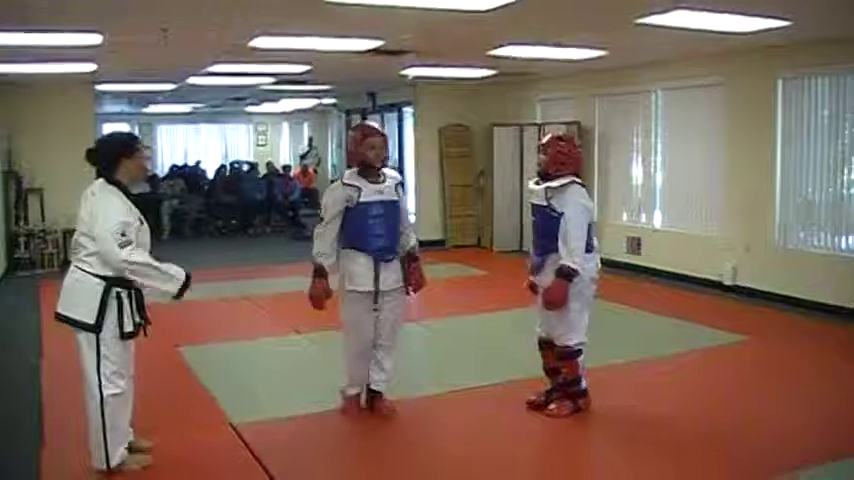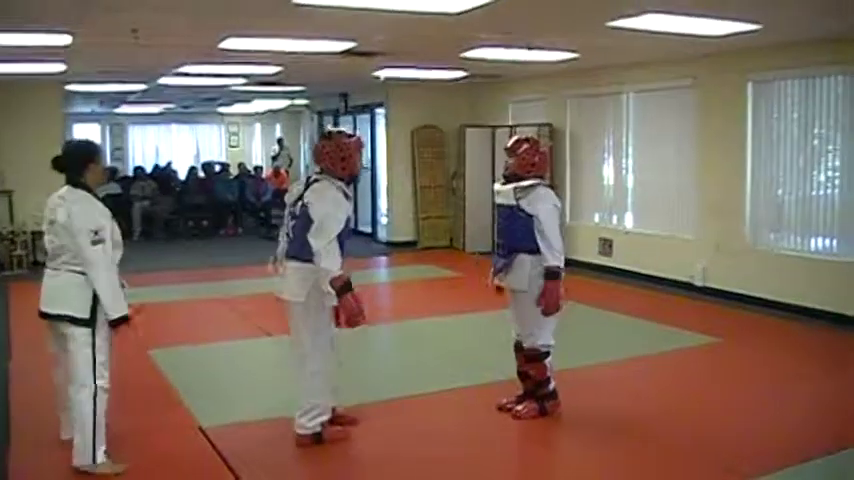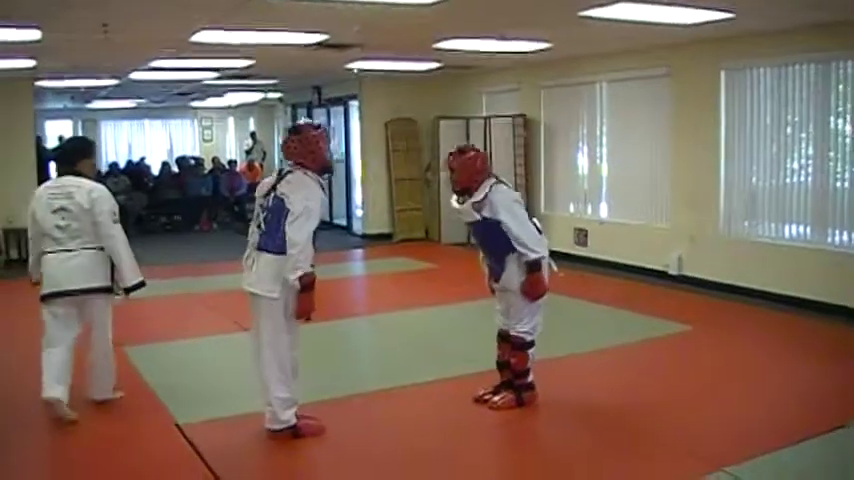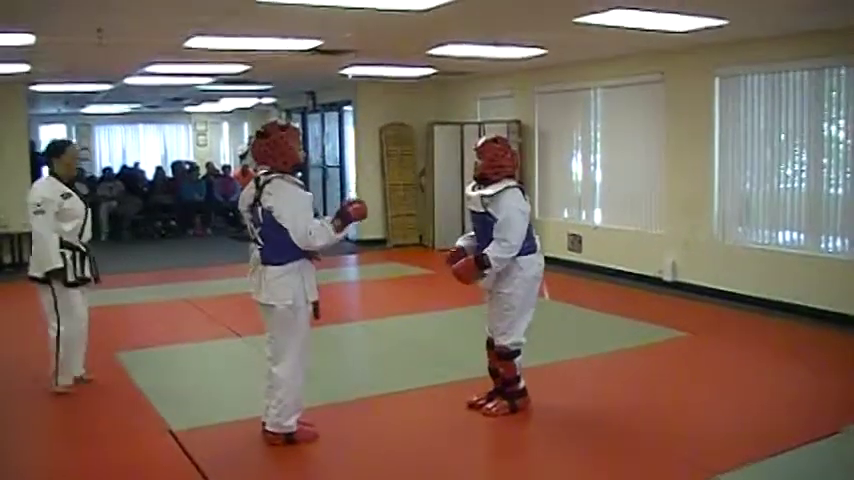
dt=0.7s
person 1, frame 1
left shoulder: (394, 182)
right shoulder: (343, 189)
left elbow: (404, 227)
right elbow: (325, 234)
left wrist: (413, 262)
right wrist: (319, 277)
left hip: (391, 270)
right hip: (359, 271)
left knee: (387, 336)
right knee: (358, 337)
left ankle: (377, 390)
right ankle: (353, 390)
person 1, frame 2
left shoulder: (308, 186)
right shoulder: (334, 196)
left elbow: (291, 234)
right elbow: (325, 250)
left wrist: (283, 267)
right wrist: (346, 293)
left hip: (298, 276)
right hip: (311, 282)
left knee: (321, 350)
right knee: (314, 353)
left ankle: (324, 410)
right ankle: (310, 427)
person 1, frame 3
left shoulder: (277, 180)
right shoulder: (309, 188)
left elbow: (261, 229)
right elbow: (298, 243)
left wrist: (276, 274)
right wrist: (306, 288)
left hip: (261, 269)
right hip: (277, 275)
left knee: (274, 345)
right knee: (280, 348)
left ankle: (282, 412)
right ankle: (283, 421)
person 1, frame 4
left shoulder: (256, 186)
right shoulder: (288, 191)
right elbow: (309, 237)
right wrist: (344, 217)
left hip: (268, 276)
right hip: (288, 279)
left knee: (279, 351)
right knee: (292, 354)
left ankle: (276, 418)
right ankle: (280, 425)
person 2, frame 1
left shoulder: (103, 193)
right shoulder: (109, 205)
right elbow: (127, 258)
right wrist: (176, 278)
left hip: (101, 295)
right hip: (100, 301)
left knee: (120, 372)
right knee: (107, 378)
left ankle: (121, 436)
right ankle: (111, 456)
person 2, frame 2
left shoulder: (57, 200)
right shoulder: (87, 206)
right elbow: (99, 262)
right wrist: (117, 308)
left hip: (55, 292)
right hip: (81, 296)
left knee: (71, 367)
right knee: (91, 375)
left ankle: (73, 428)
right ankle: (88, 456)
person 2, frame 3
left shoulder: (41, 193)
right shoulder: (96, 192)
left elbow: (35, 239)
right elbow: (113, 238)
left wrist: (37, 271)
right wrist: (129, 278)
left hip: (55, 273)
right hip: (91, 271)
left knee: (57, 339)
right knee: (101, 335)
left ankle: (56, 394)
right ankle: (101, 391)
person 2, frame 4
left shoulder: (70, 189)
right shoulder: (44, 189)
right elbow: (43, 232)
left wrist: (84, 261)
right wrist: (54, 266)
left hip: (75, 262)
right hip: (57, 264)
left knee: (79, 320)
right knee: (62, 322)
left ankle: (74, 369)
right ankle: (59, 379)
person 3, frame 1
left shoulder: (573, 195)
right shoulder: (544, 190)
left elbow: (573, 244)
left wrist: (562, 281)
right wrist: (534, 273)
left hip: (569, 277)
right hip: (547, 273)
left knee: (567, 337)
right knee: (546, 335)
left ankle: (577, 394)
right ankle: (557, 388)
person 3, frame 2
left shoulder: (540, 196)
right shoulder: (508, 192)
left elbow: (552, 243)
left wrist: (553, 281)
right wrist: (499, 270)
left hip: (535, 277)
right hip: (515, 276)
left knee: (536, 338)
right knee: (521, 337)
left ankle: (547, 397)
right ankle: (530, 391)
person 3, frame 3
left shoulder: (498, 196)
right shoulder: (470, 200)
left elbow: (526, 236)
left wrist: (535, 272)
right wrist: (492, 275)
left hip: (524, 269)
right hip: (504, 271)
left knee: (520, 329)
right knee: (505, 327)
left ankle: (523, 388)
right ankle: (507, 381)
person 3, frame 4
left shoulder: (510, 198)
right shoulder: (484, 192)
left elbow: (507, 245)
left wrist: (473, 263)
right wrist: (463, 250)
left hip: (517, 273)
right hip: (500, 274)
left knee: (507, 335)
right knee: (495, 333)
left ankle: (516, 394)
right ankle: (500, 388)
